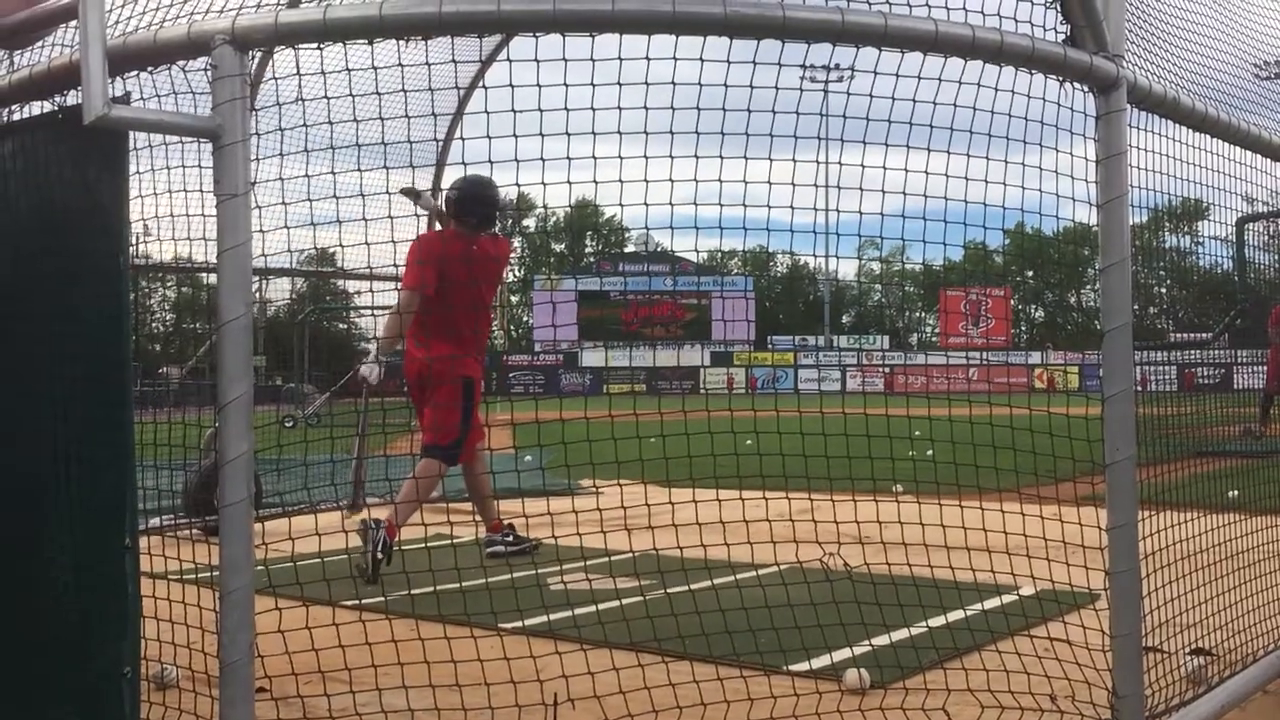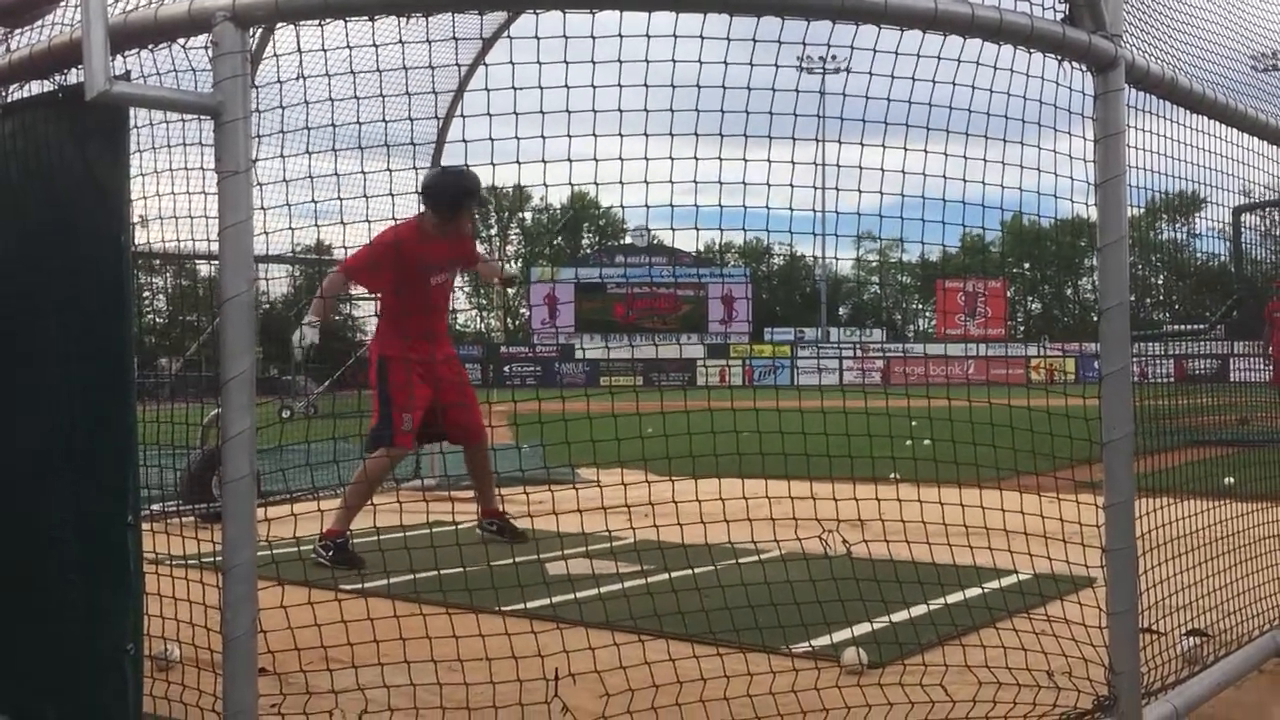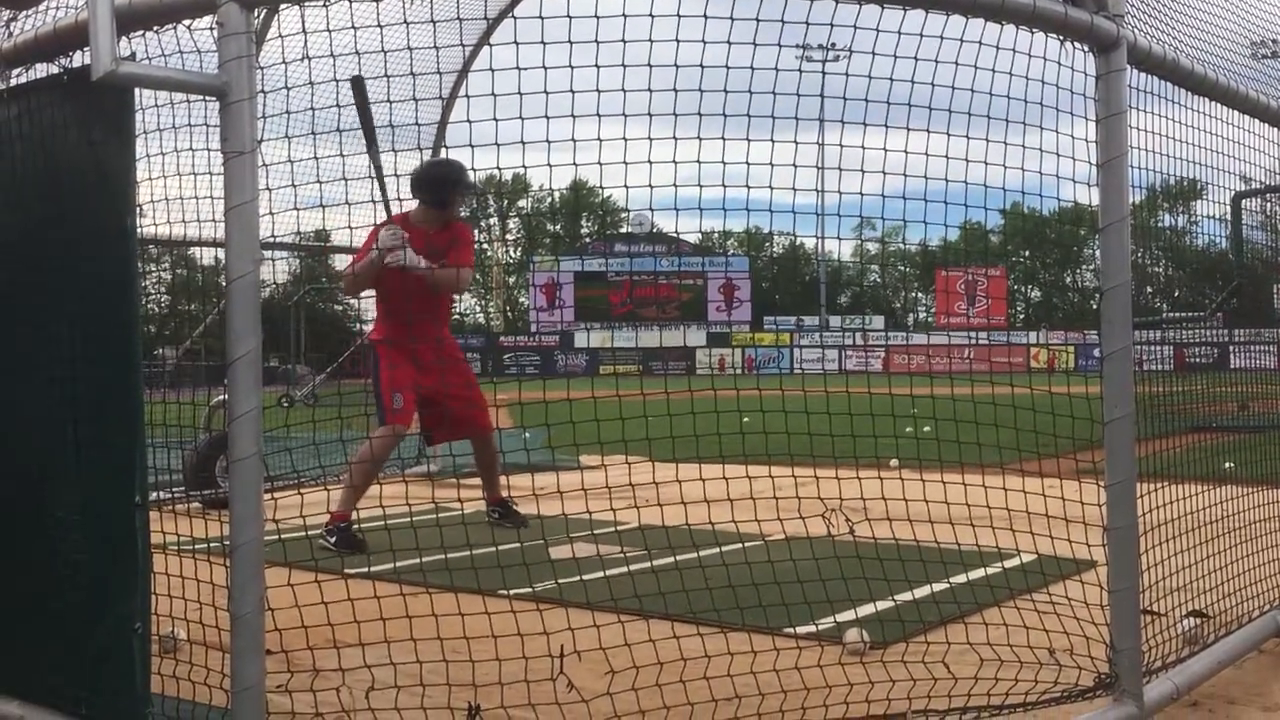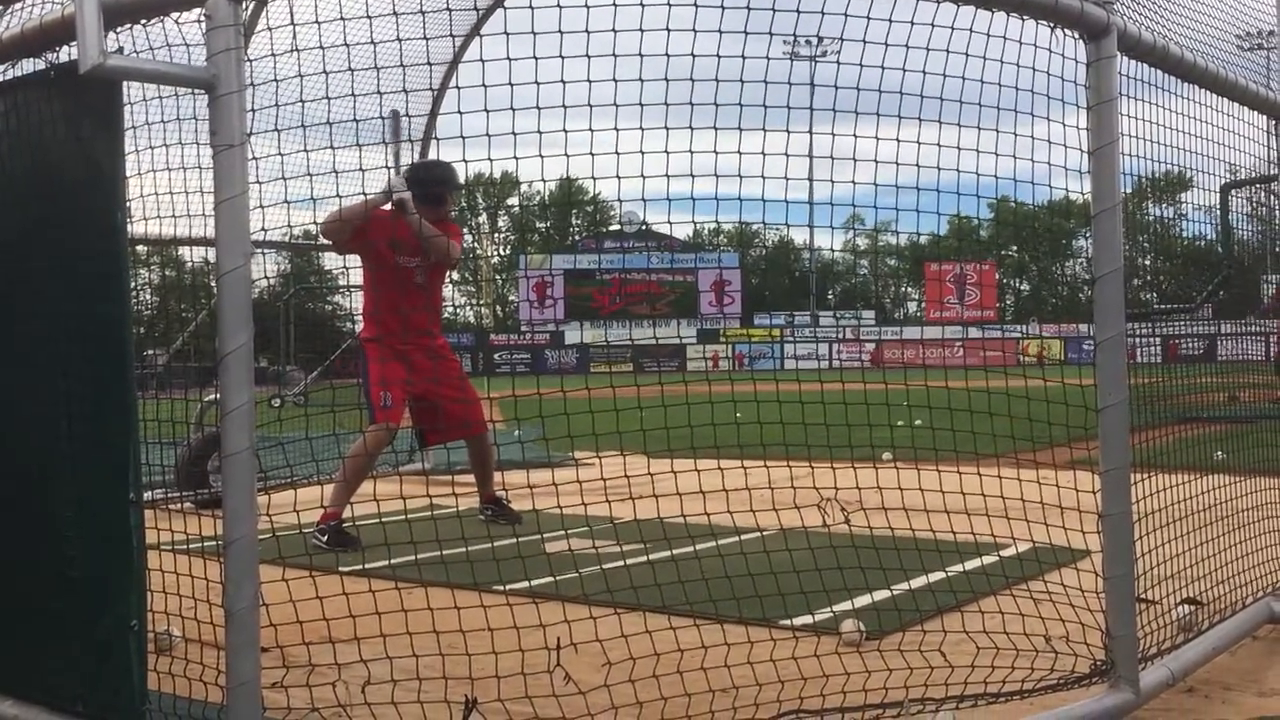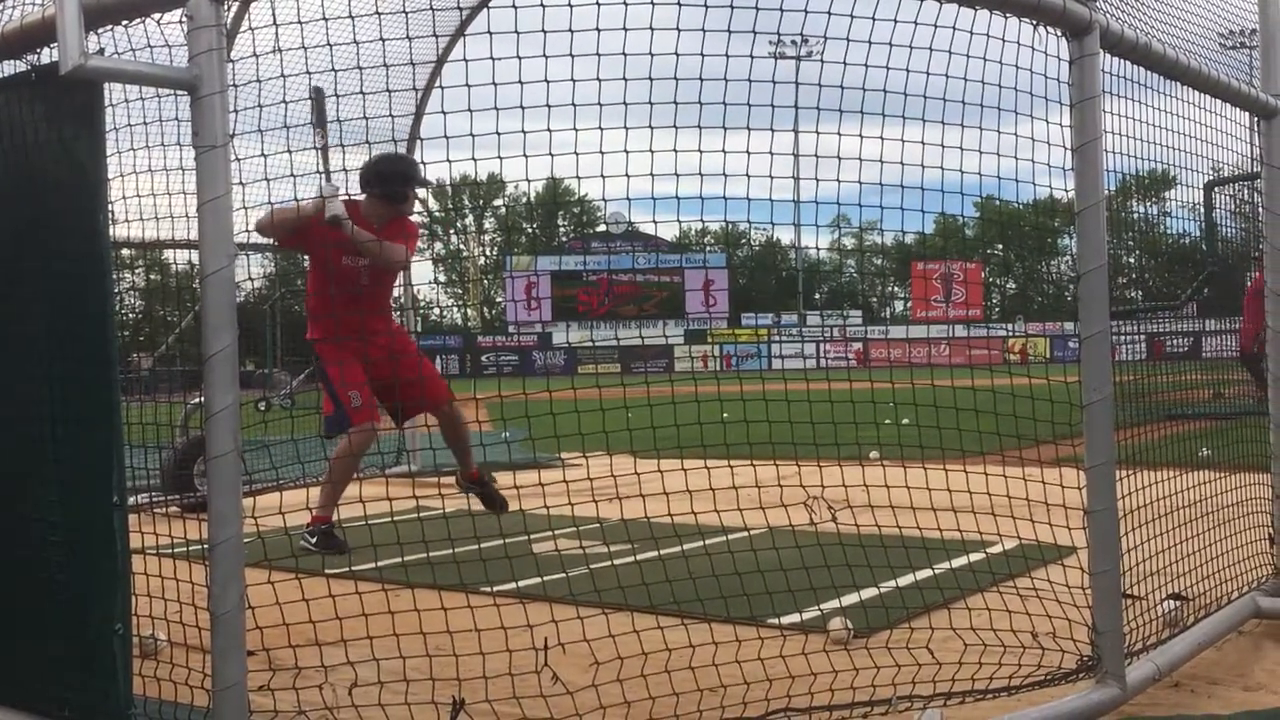
dt=1s
person 1, frame 1
left shoulder: (429, 245)
right shoulder: (499, 251)
left elbow: (408, 303)
left wrist: (378, 354)
right wrist: (437, 211)
left hip: (420, 361)
right hip: (458, 366)
left knee: (468, 443)
right knee: (440, 455)
left ankle: (497, 532)
right ankle: (386, 530)
person 1, frame 2
left shoulder: (457, 237)
right shoulder: (398, 240)
left elbow: (474, 260)
right elbow: (341, 274)
left wrist: (499, 275)
right wrist: (313, 319)
left hip: (439, 352)
right hip: (398, 356)
left knee: (475, 433)
right knee: (393, 448)
left ankle: (490, 517)
right ankle: (331, 538)
person 1, frame 3
left shoulder: (460, 233)
right shoulder: (389, 230)
left elbow: (461, 282)
right elbow: (349, 286)
left wrist: (416, 263)
right wrist: (377, 255)
left hip: (439, 345)
right hip: (394, 346)
left knee: (480, 425)
right knee: (392, 429)
left ankle: (496, 502)
right ankle: (337, 522)
person 1, frame 4
left shoulder: (447, 230)
right shoulder: (378, 223)
left elbow: (449, 255)
right elbow: (328, 229)
left wrist: (410, 213)
right wrist: (383, 198)
left hip: (430, 345)
right hip: (384, 345)
left knee: (475, 424)
right knee: (383, 427)
left ankle: (489, 500)
right ankle: (328, 521)
person 1, frame 5
left shoulder: (403, 227)
right shoulder: (323, 219)
left elbow: (395, 260)
right elbow: (264, 226)
left wrist: (345, 226)
right wrist: (318, 206)
left hip: (383, 334)
right hip: (335, 340)
left knee: (444, 403)
right knee: (362, 429)
left ankle: (471, 475)
right ankle: (316, 525)
